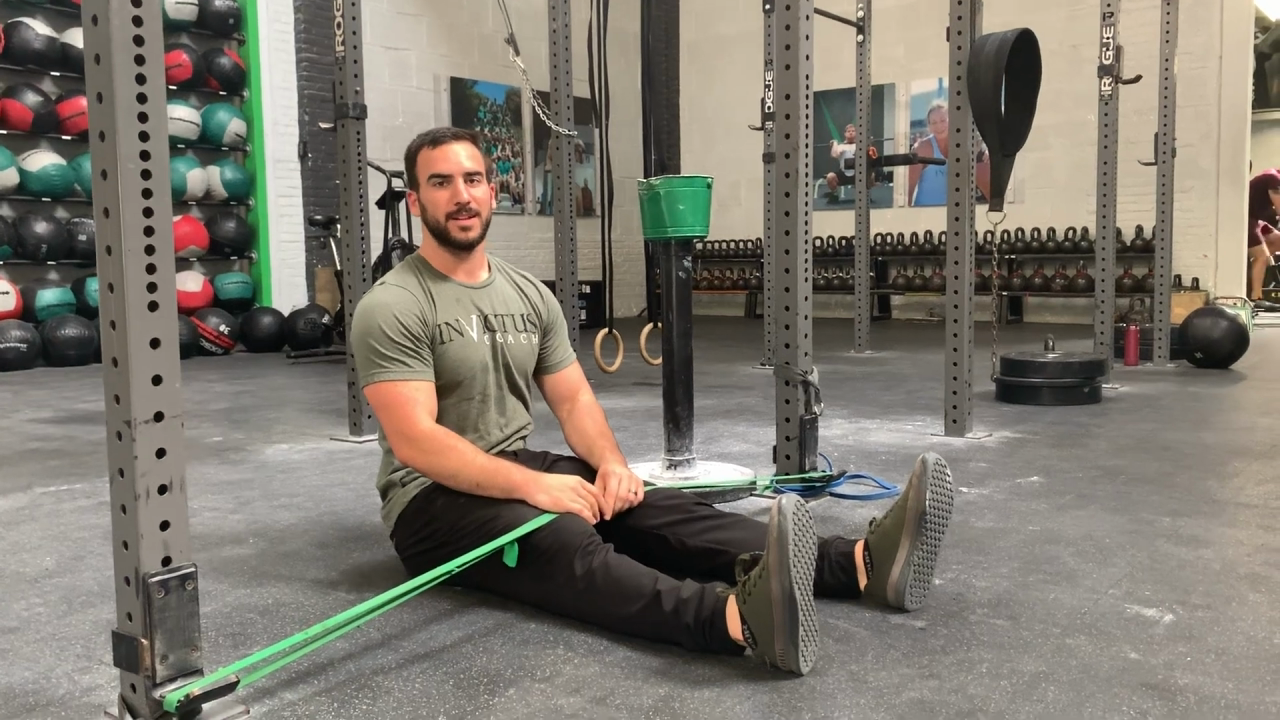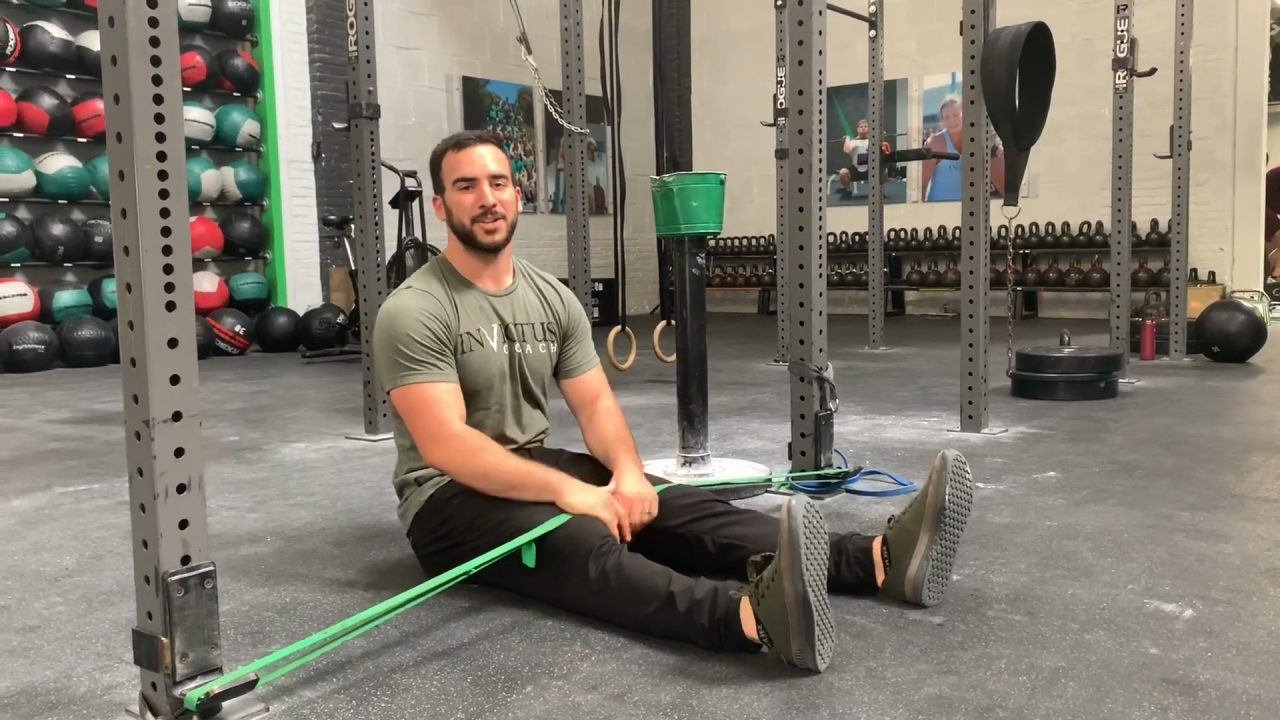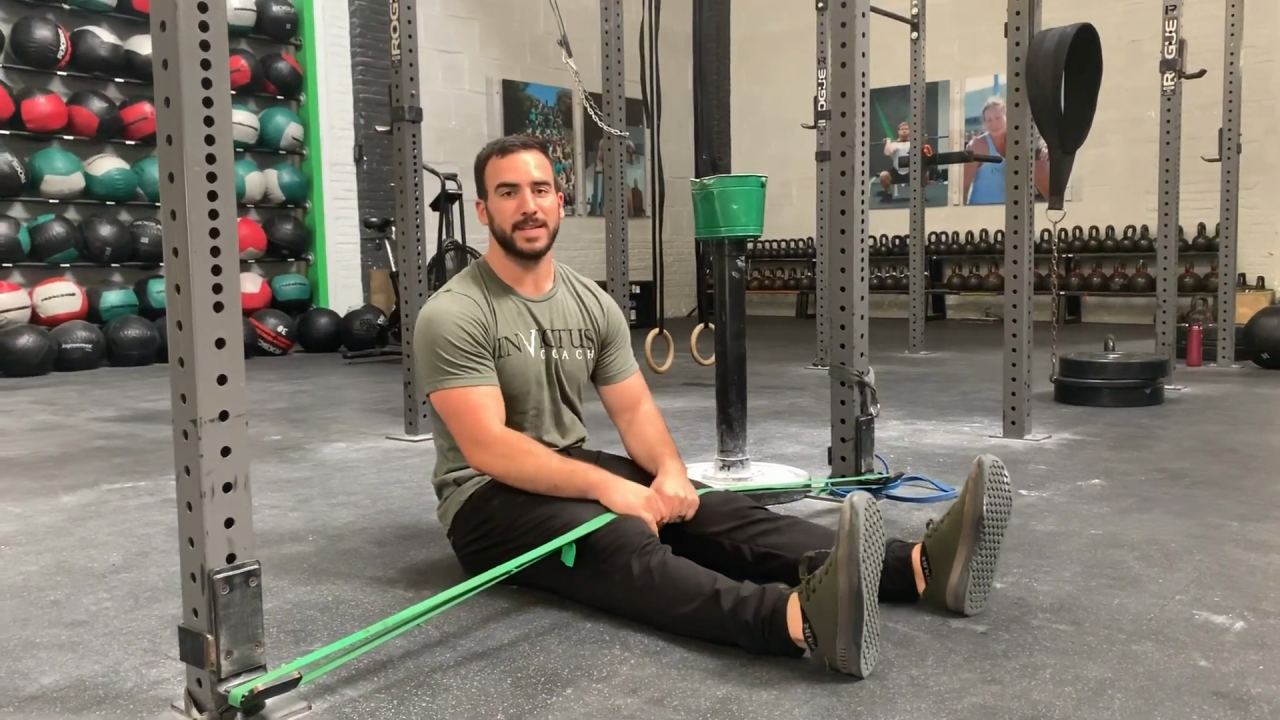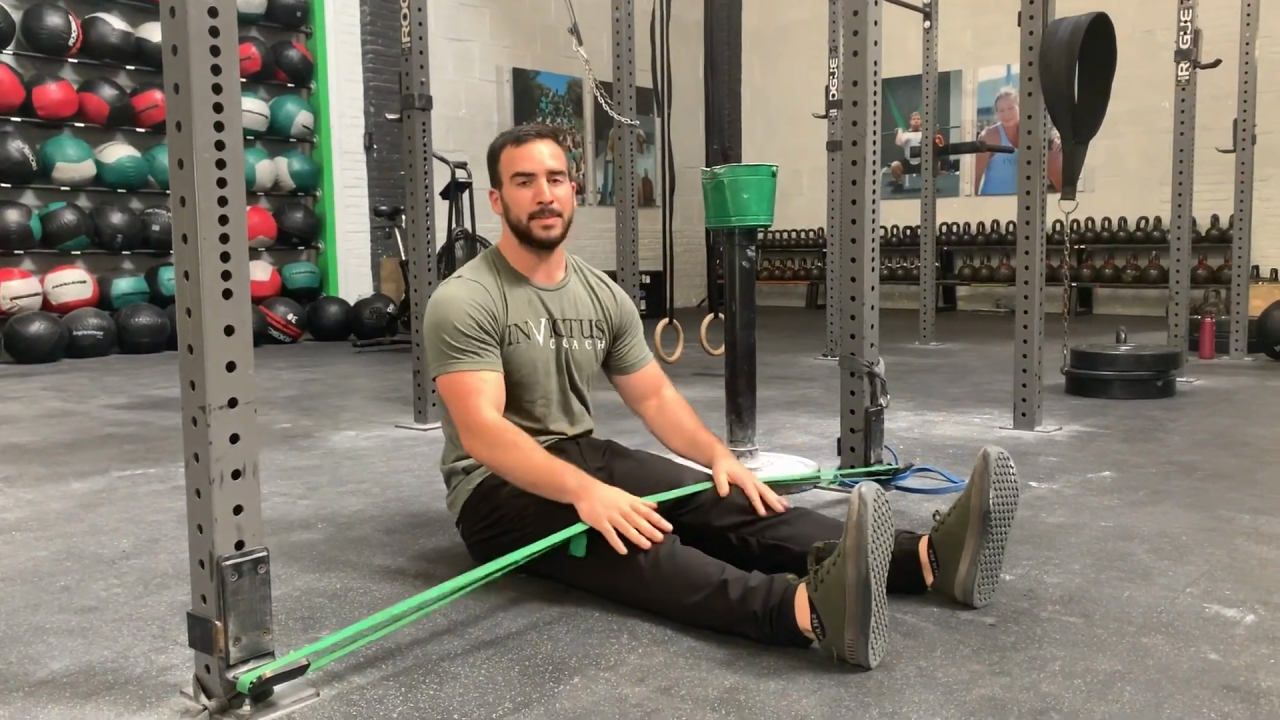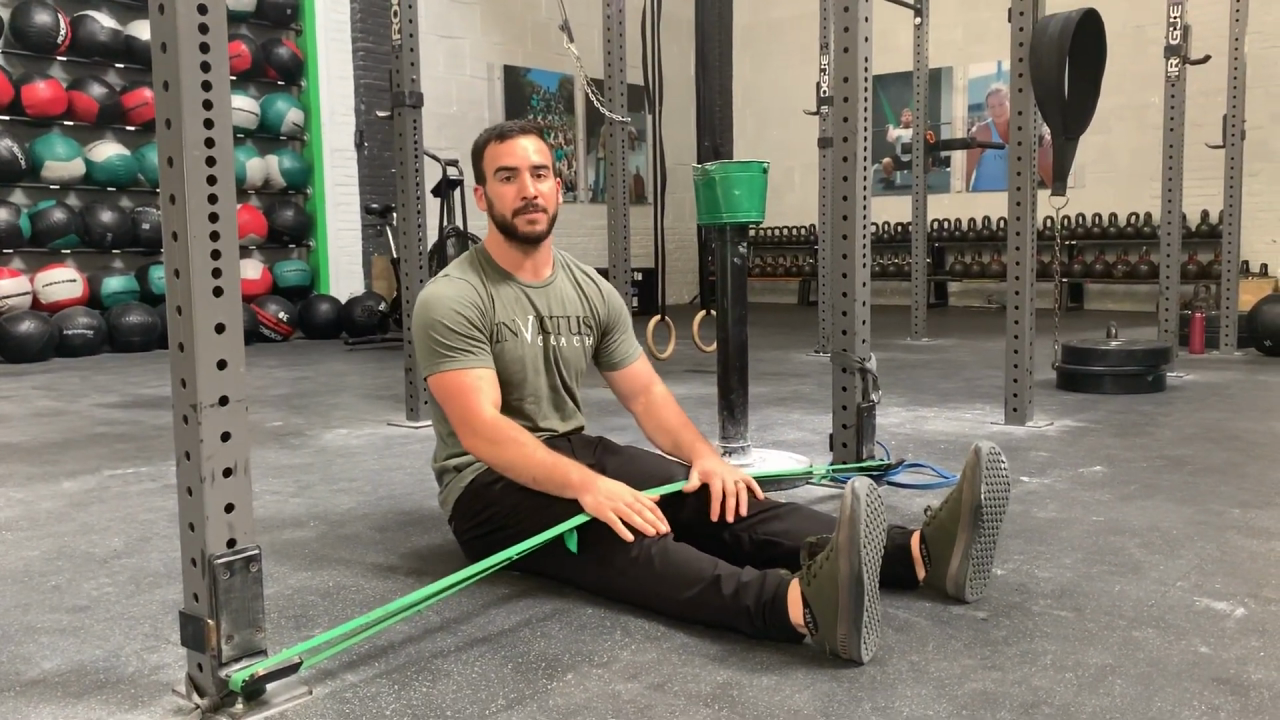
dt=1s
person 1, frame 1
left shoulder: (529, 293)
right shoulder: (391, 308)
left elbow: (572, 398)
right elbow: (416, 441)
left wrist: (611, 462)
right wrist: (532, 485)
left hip: (518, 468)
right hip: (433, 499)
left knee: (659, 511)
right knee: (565, 543)
left ankle: (859, 562)
right ankle: (736, 617)
person 1, frame 2
left shoulder: (552, 297)
right shoulder: (414, 312)
left elbow: (595, 403)
right elbow: (445, 445)
left wrist: (626, 470)
right wrist: (563, 489)
left hip: (534, 470)
right hip: (450, 499)
left knee: (678, 508)
right knee: (583, 545)
left ankle: (878, 559)
right ankle: (753, 615)
person 1, frame 3
left shoulder: (592, 303)
right shoulder: (454, 315)
left elbow: (634, 409)
right elbow: (486, 447)
left wrist: (670, 470)
right wrist: (604, 485)
left hip: (572, 473)
right hip: (489, 499)
left knee: (716, 514)
right knee: (623, 543)
left ankle: (919, 566)
right ankle: (799, 618)
person 1, frame 4
left shoulder: (602, 293)
right shoulder: (465, 301)
left elbow: (654, 396)
right elbow: (482, 431)
left wrist: (719, 456)
right wrist: (586, 492)
left hip: (583, 455)
right hip: (496, 487)
left knee: (723, 505)
right knee: (633, 538)
left ankle: (925, 558)
right ankle: (806, 609)
person 1, frame 5
left shoulder: (591, 290)
right shoulder: (452, 300)
left elbow: (644, 393)
right elbow: (482, 430)
left wrist: (703, 454)
right wrist: (588, 486)
left hip: (575, 451)
right hip: (490, 484)
left knee: (715, 500)
right knee: (623, 531)
left ankle: (918, 552)
right ankle: (801, 603)
